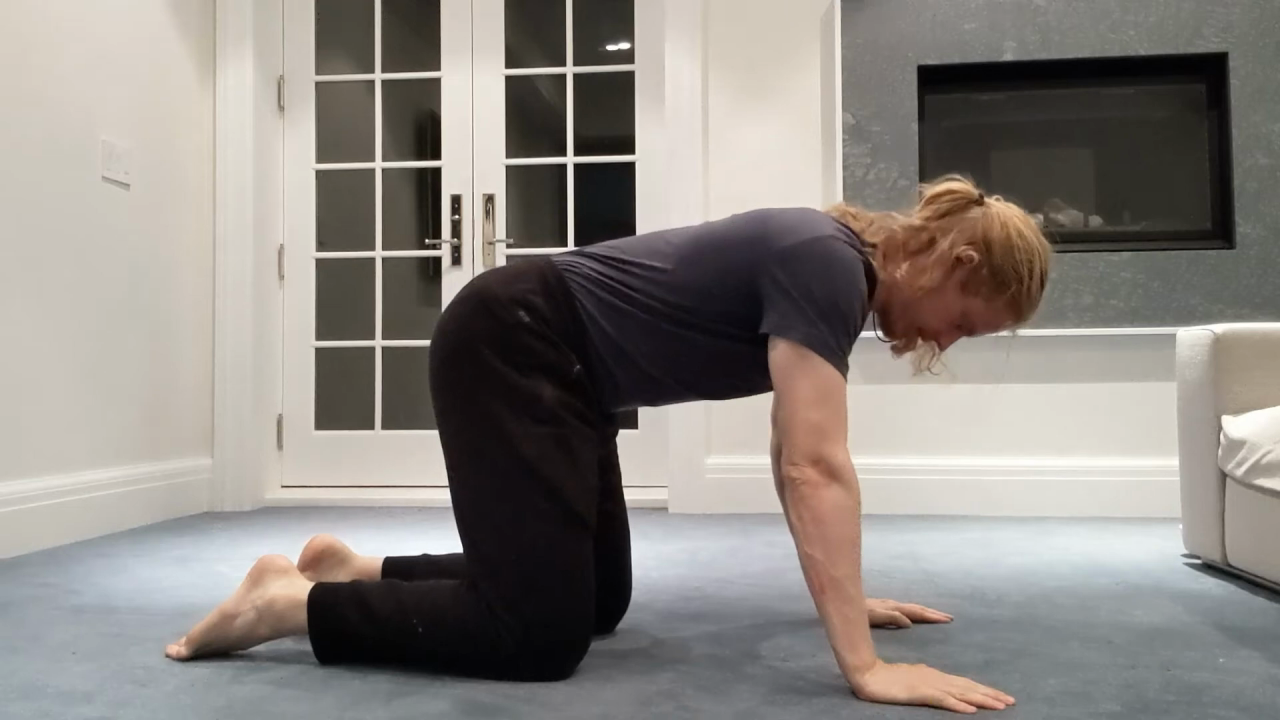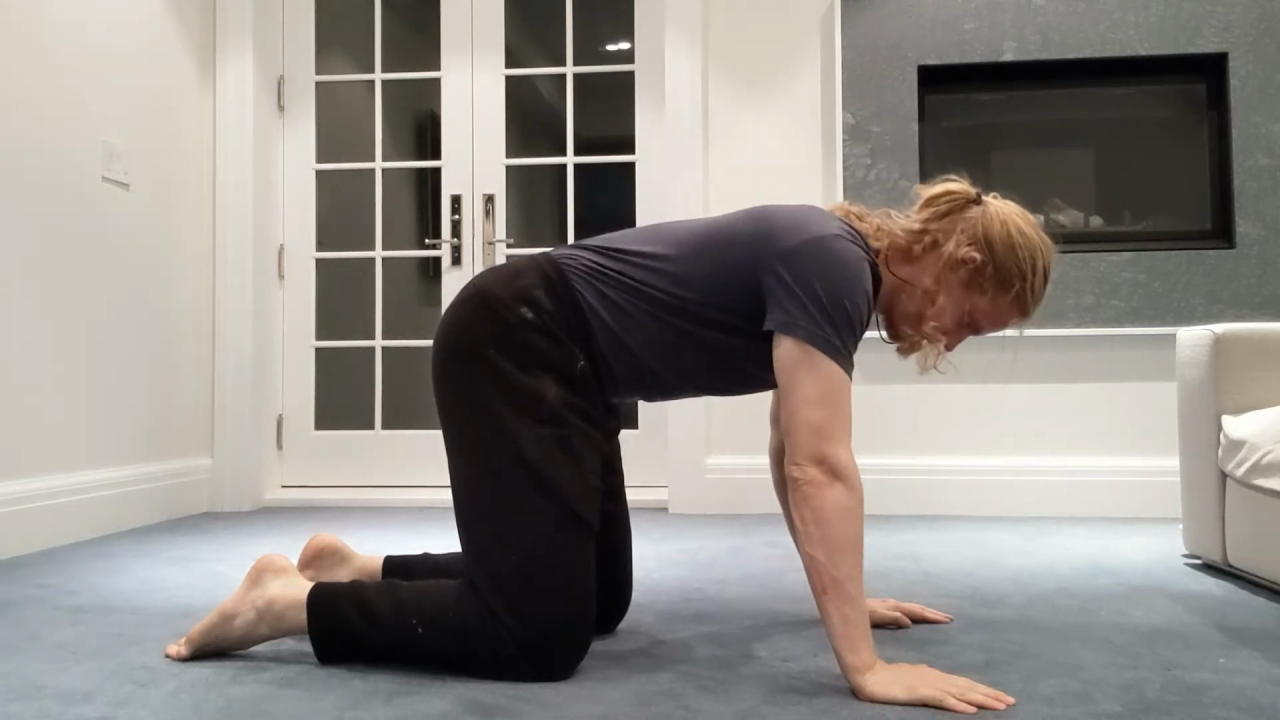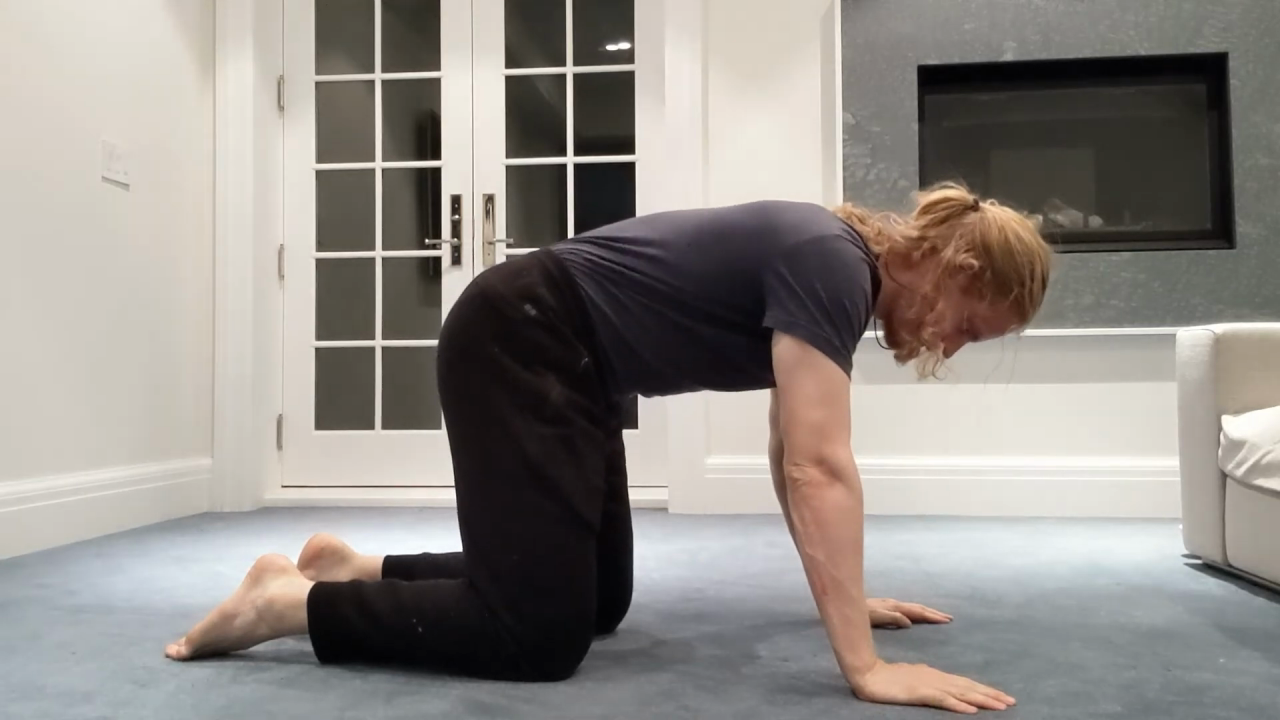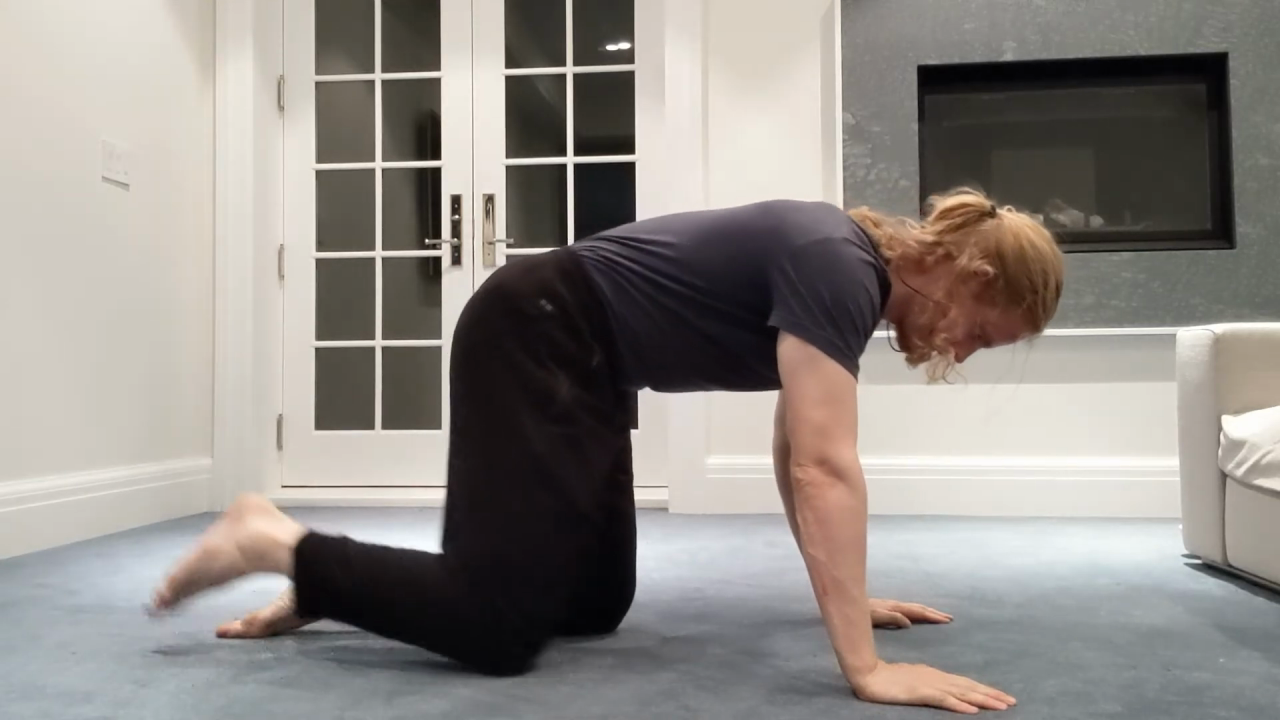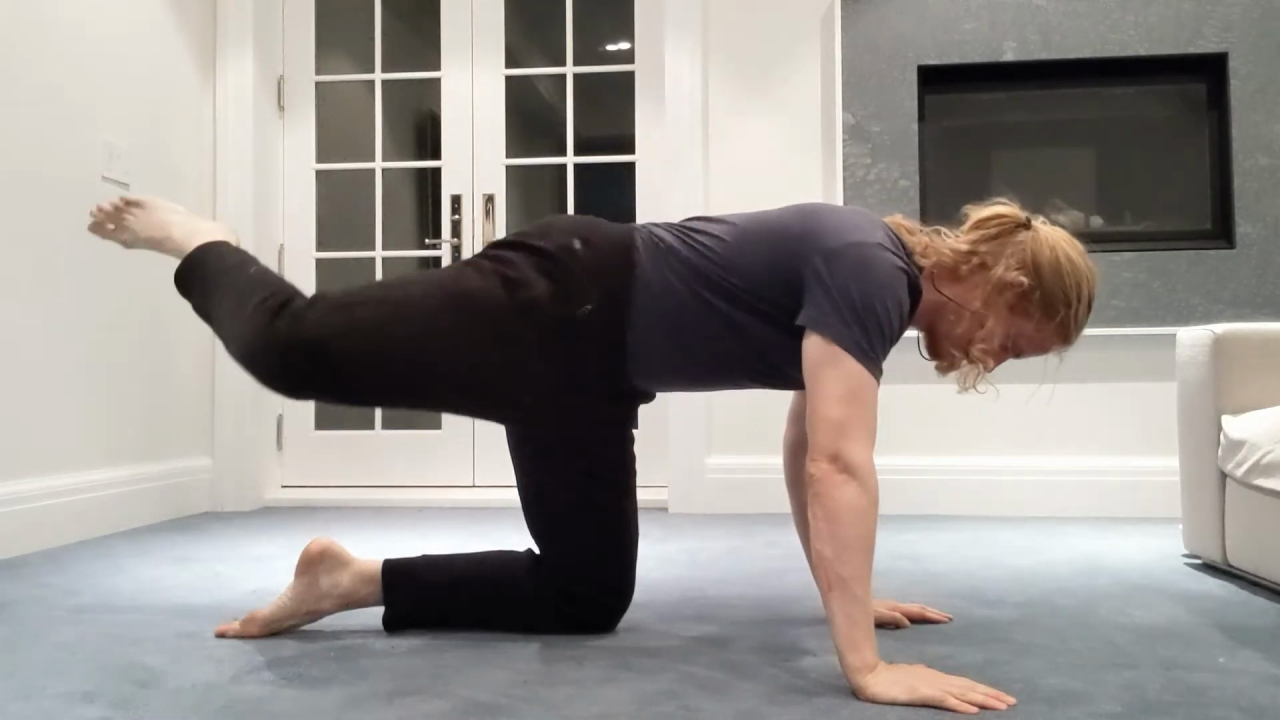
dt=1s
person 1, frame 1
left shoulder: (839, 274)
right shoulder: (827, 265)
left elbow: (795, 457)
right elbow: (818, 470)
left wrist: (847, 598)
left hip: (557, 367)
right hip: (506, 350)
left knee: (598, 599)
right knee: (543, 632)
left ankle: (352, 568)
right ankle: (288, 600)
person 1, frame 2
left shoulder: (837, 273)
right shoulder: (831, 263)
left elbow: (791, 455)
right elbow: (821, 469)
left wrist: (846, 596)
left hip: (560, 364)
right hip: (509, 345)
left knee: (599, 598)
right knee: (542, 630)
left ankle: (352, 566)
right ankle: (288, 599)
person 1, frame 3
left shoulder: (836, 272)
right shoulder: (830, 265)
left elbow: (792, 455)
right elbow: (820, 469)
left wrist: (848, 598)
left hip: (564, 360)
right hip: (515, 344)
left knee: (598, 598)
right knee: (543, 632)
left ankle: (352, 567)
right ankle: (287, 598)
person 1, frame 4
left shoulder: (853, 273)
right shoulder: (833, 267)
left elbow: (795, 454)
right elbow: (826, 470)
left wrist: (844, 593)
left hip: (582, 362)
right hip: (533, 341)
left knee: (595, 600)
right knee: (499, 625)
left ankle: (340, 577)
right ankle: (275, 543)
person 1, frame 5
left shoulder: (875, 287)
right shoulder: (868, 270)
left elbow: (806, 450)
right elbow: (839, 466)
left wrist: (846, 594)
left hip: (585, 368)
right hip: (555, 306)
left knee: (588, 596)
right knee: (299, 347)
left ankle: (354, 578)
right ankle: (192, 241)
